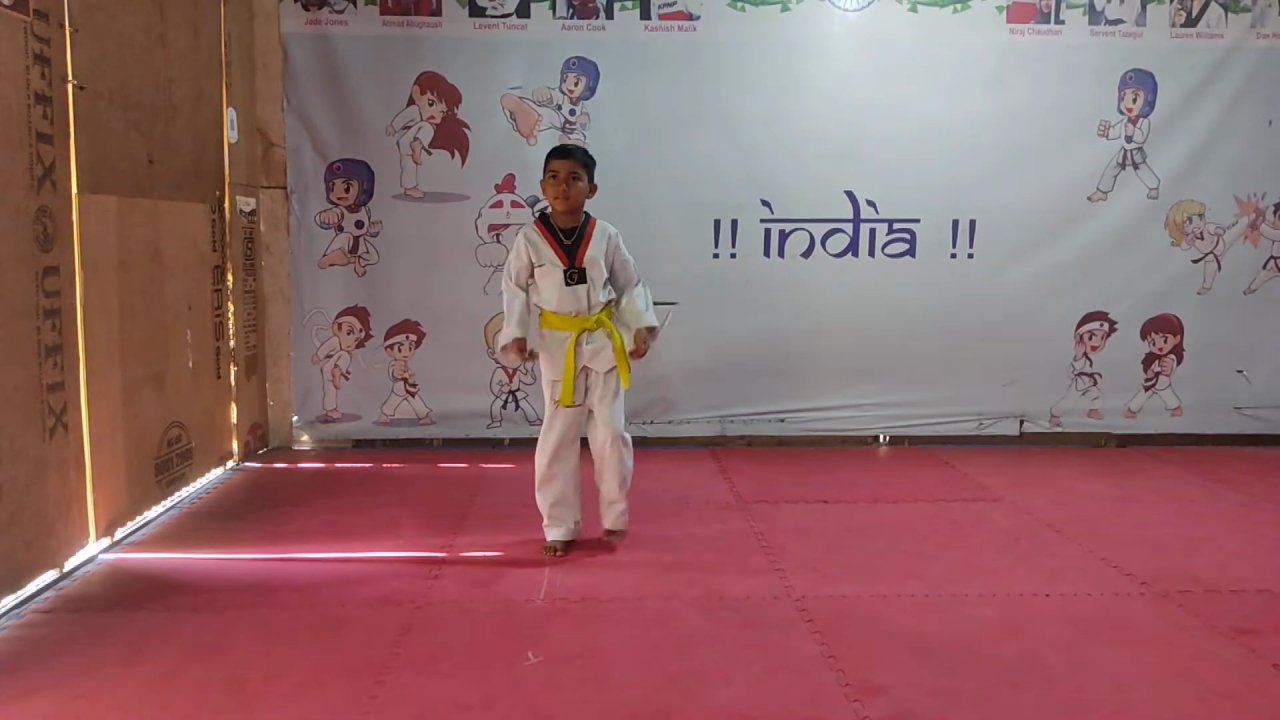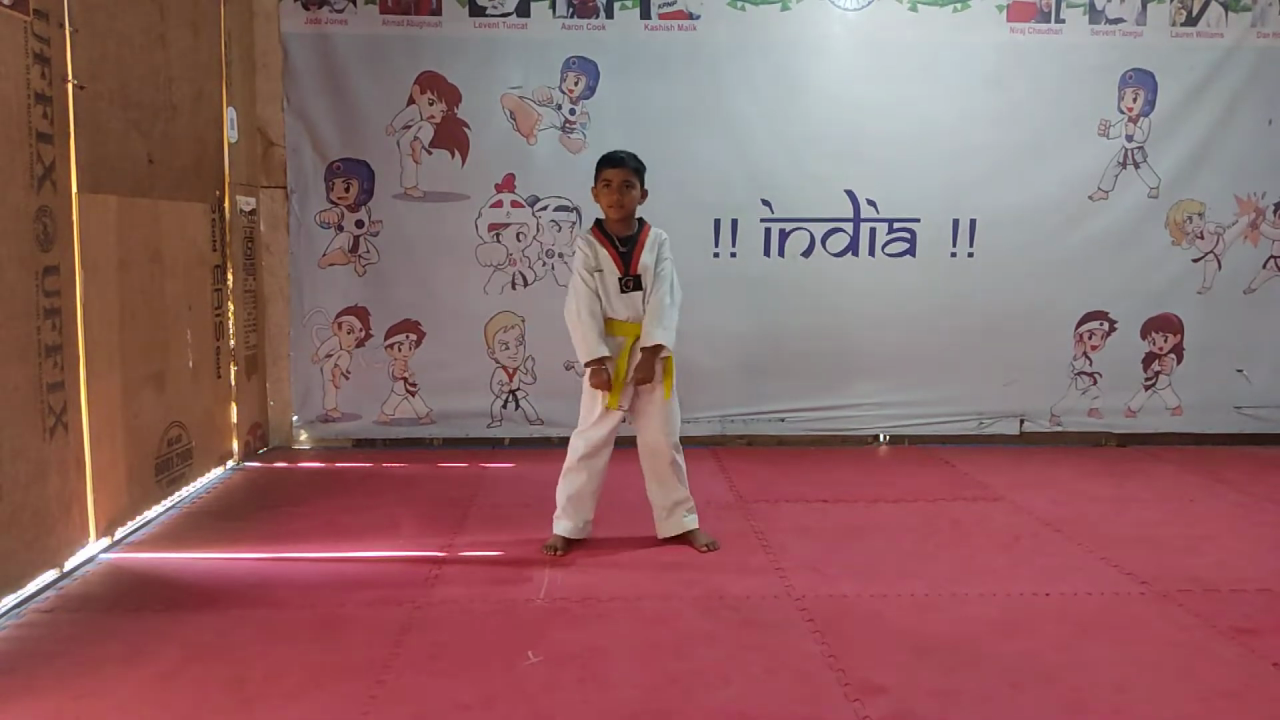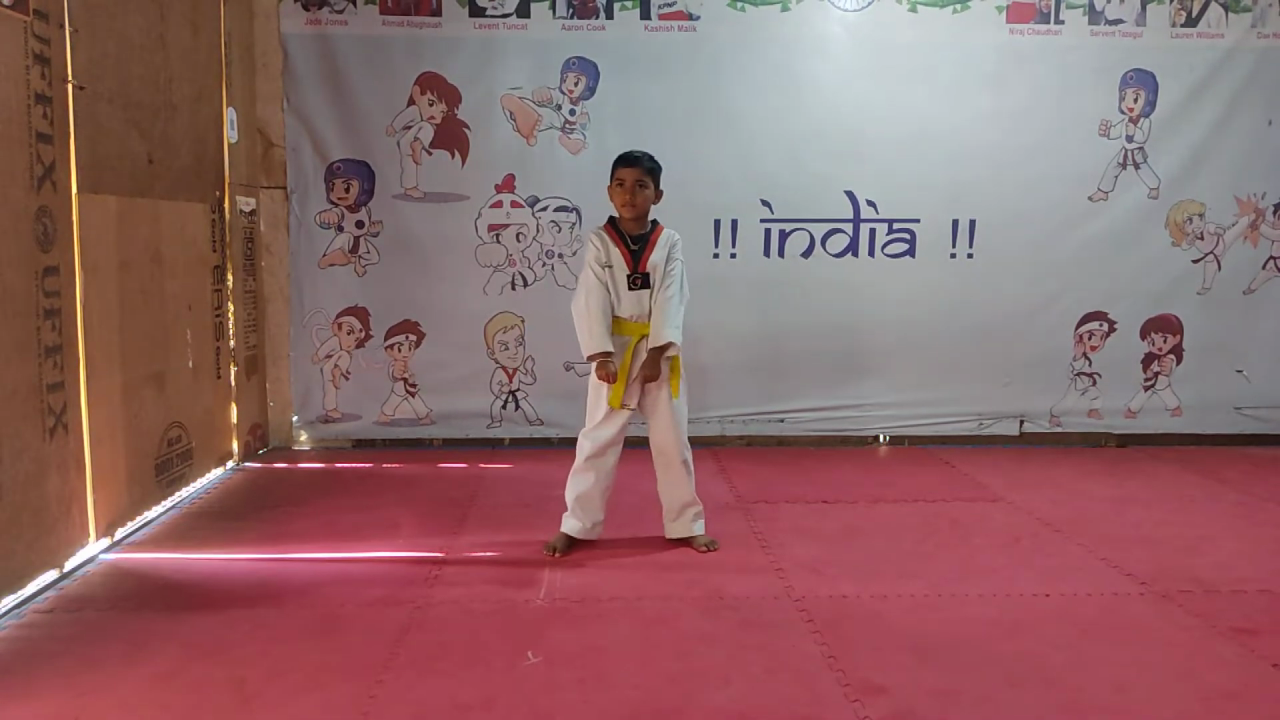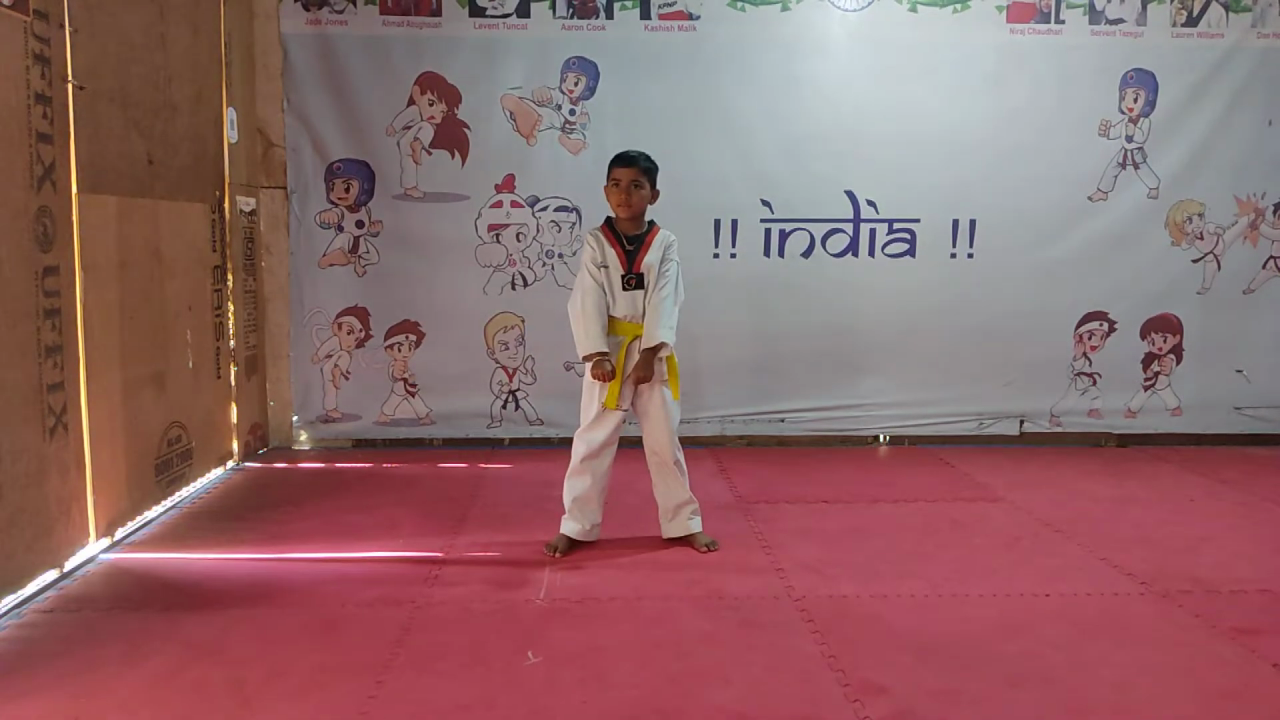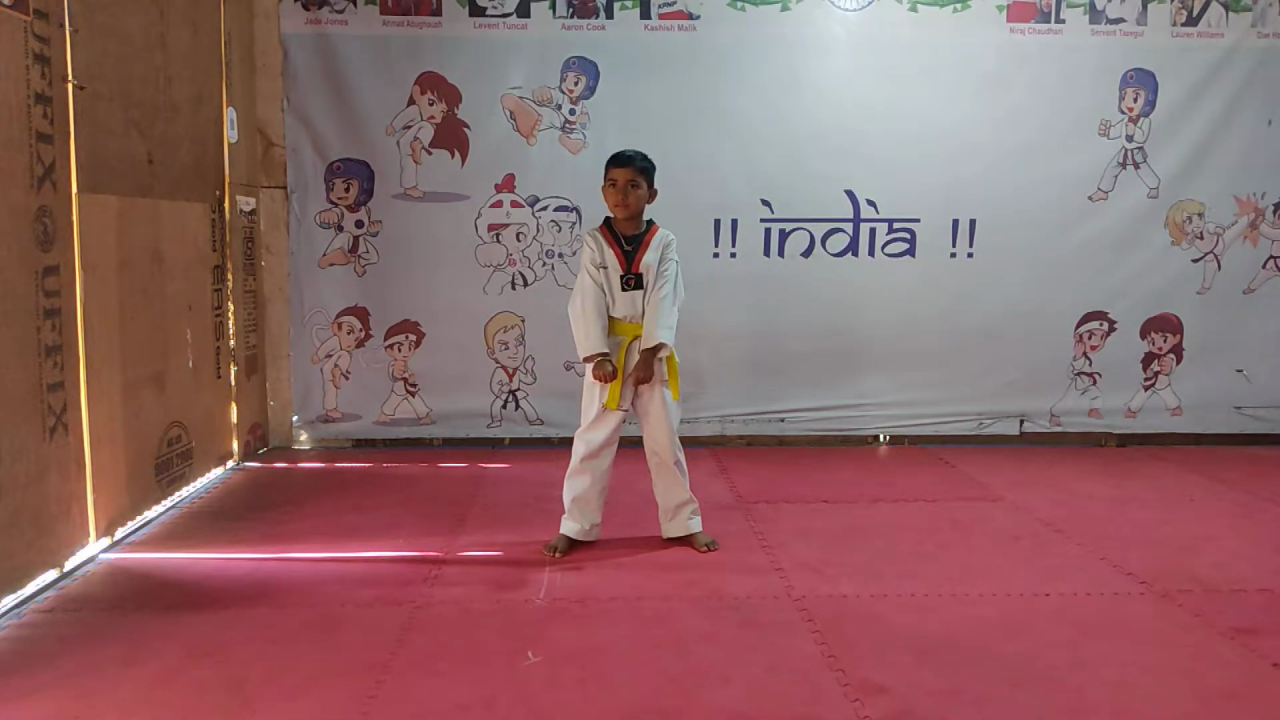
dt=0.5s
person 1, frame 1
left shoulder: (606, 235)
right shoulder: (530, 237)
left elbow: (631, 285)
right elbow: (514, 288)
left wrist: (643, 326)
right wrist: (515, 333)
left hip: (602, 343)
right hip: (556, 346)
left knee: (610, 434)
right knee: (557, 440)
left ankle: (613, 518)
right ankle: (559, 527)
person 1, frame 2
left shoulder: (657, 241)
right shoulder: (588, 245)
left elbow: (663, 301)
right elbow: (581, 307)
left wrist: (653, 353)
right wrist: (597, 361)
left hip: (653, 351)
right hip: (606, 353)
left knee: (662, 441)
right knee: (589, 441)
left ankle: (681, 521)
right ankle: (568, 525)
person 1, frame 3
left shoulder: (669, 242)
right shoulder: (599, 242)
left elbow: (670, 302)
right elbow: (590, 303)
left wrist: (657, 353)
right wrist: (601, 355)
left hip: (659, 352)
right hip: (614, 352)
left knee: (672, 441)
right knee: (597, 440)
left ankle: (686, 524)
right ankle: (576, 525)
person 1, frame 4
left shoulder: (665, 244)
right shoulder: (595, 242)
left elbow: (664, 305)
right elbow: (586, 303)
left wrist: (649, 354)
right wrist: (597, 355)
left hip: (652, 353)
right hip: (607, 353)
left knee: (664, 441)
right knee: (592, 441)
left ankle: (684, 522)
right ankle: (576, 525)
person 1, frame 5
left shoulder: (664, 243)
right shoulder: (595, 242)
left elbow: (664, 304)
right elbow: (587, 305)
left wrist: (649, 355)
right wrist: (600, 356)
left hip: (653, 352)
right hip: (607, 353)
left knee: (665, 440)
right knee: (592, 440)
left ankle: (684, 523)
right ankle: (575, 526)
